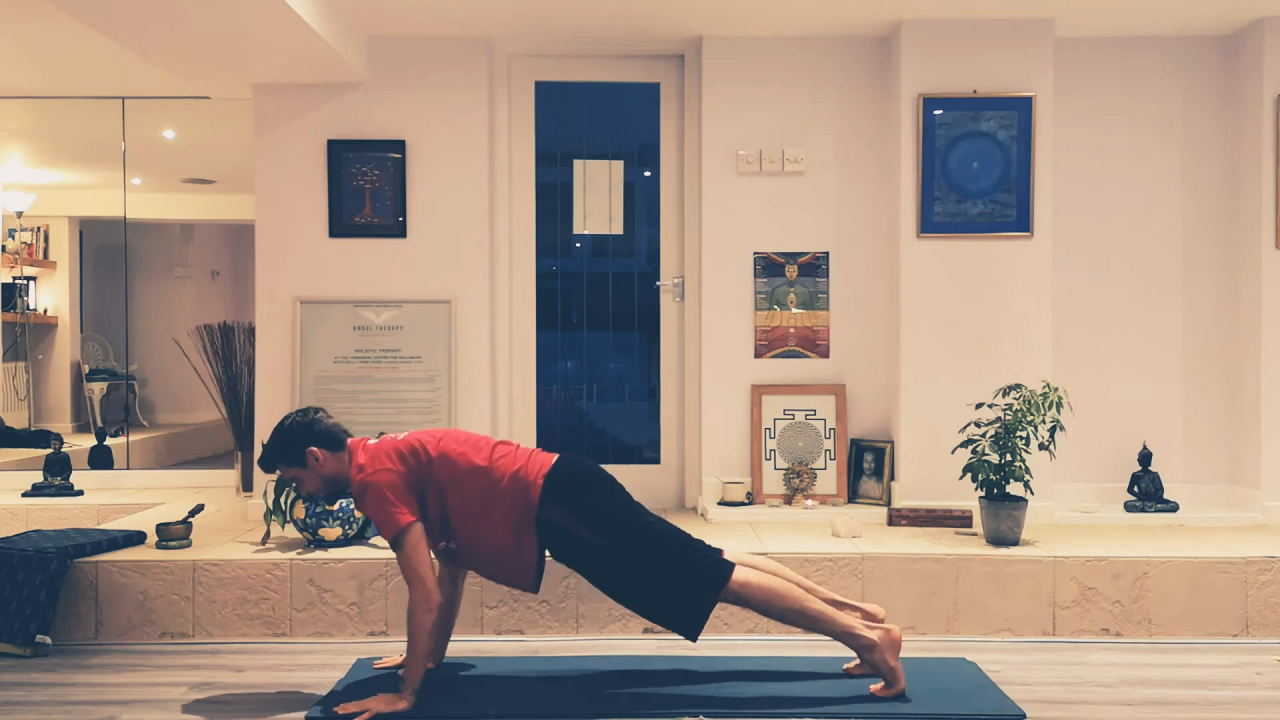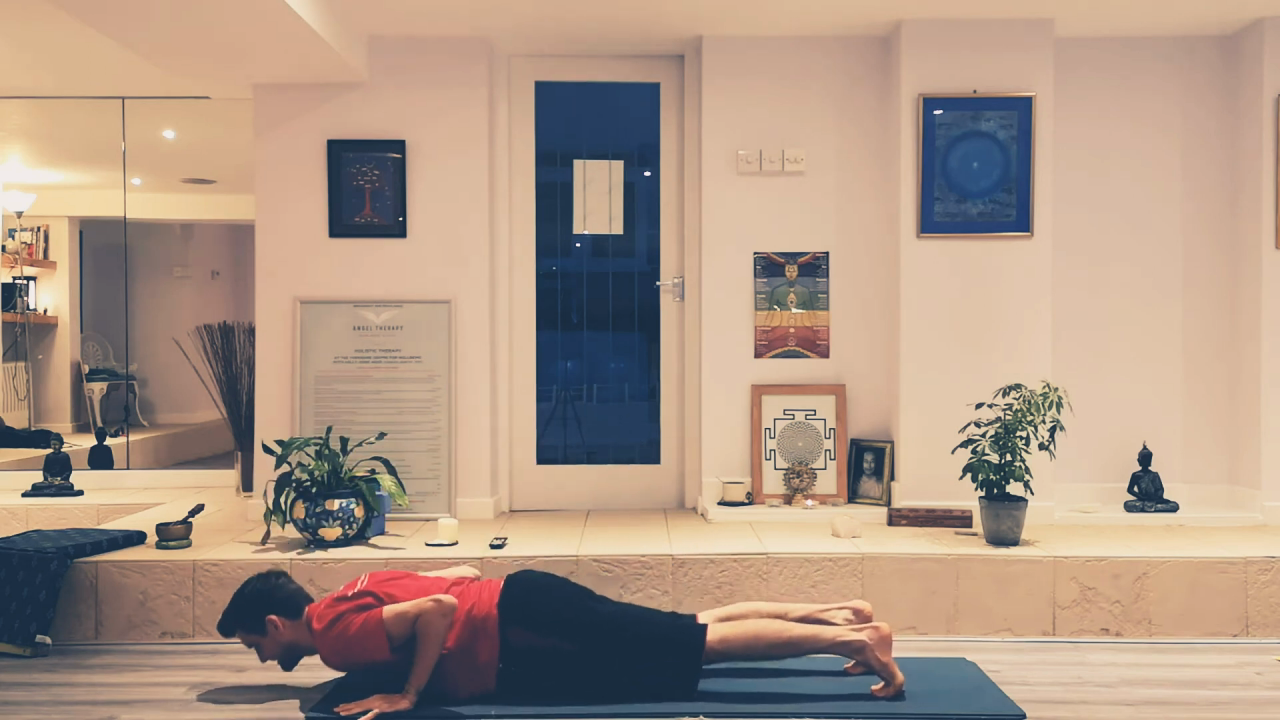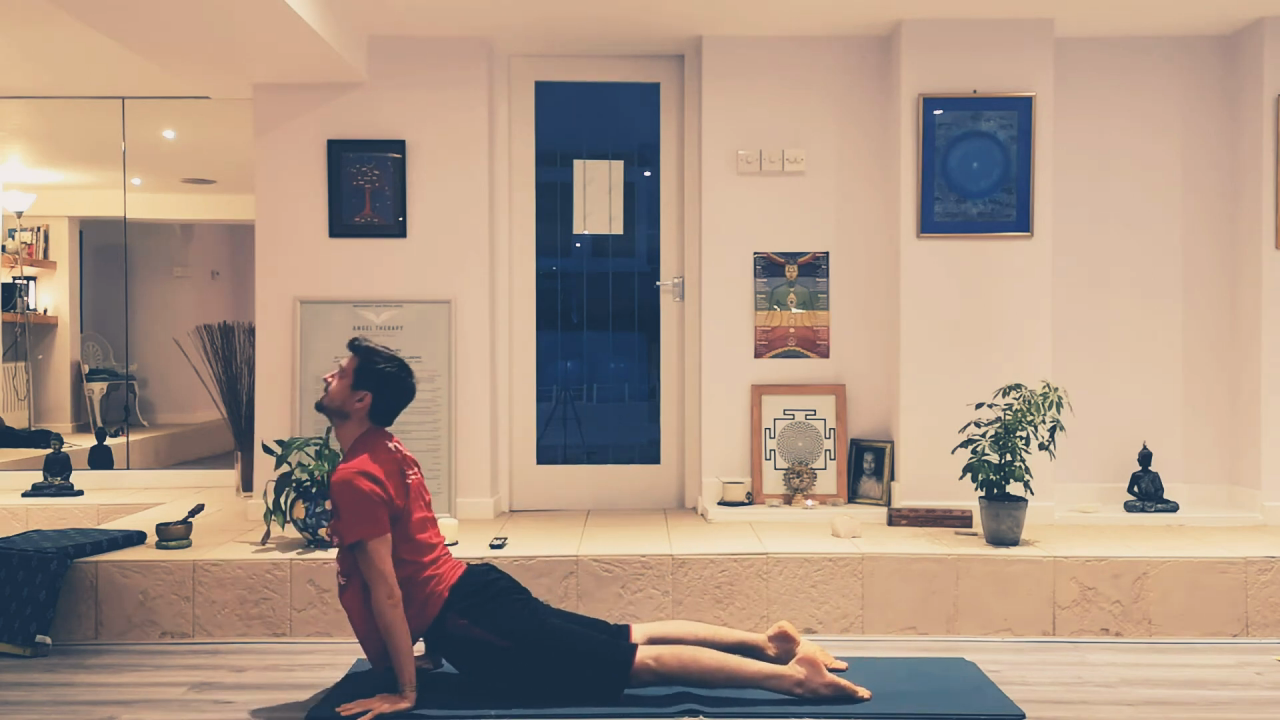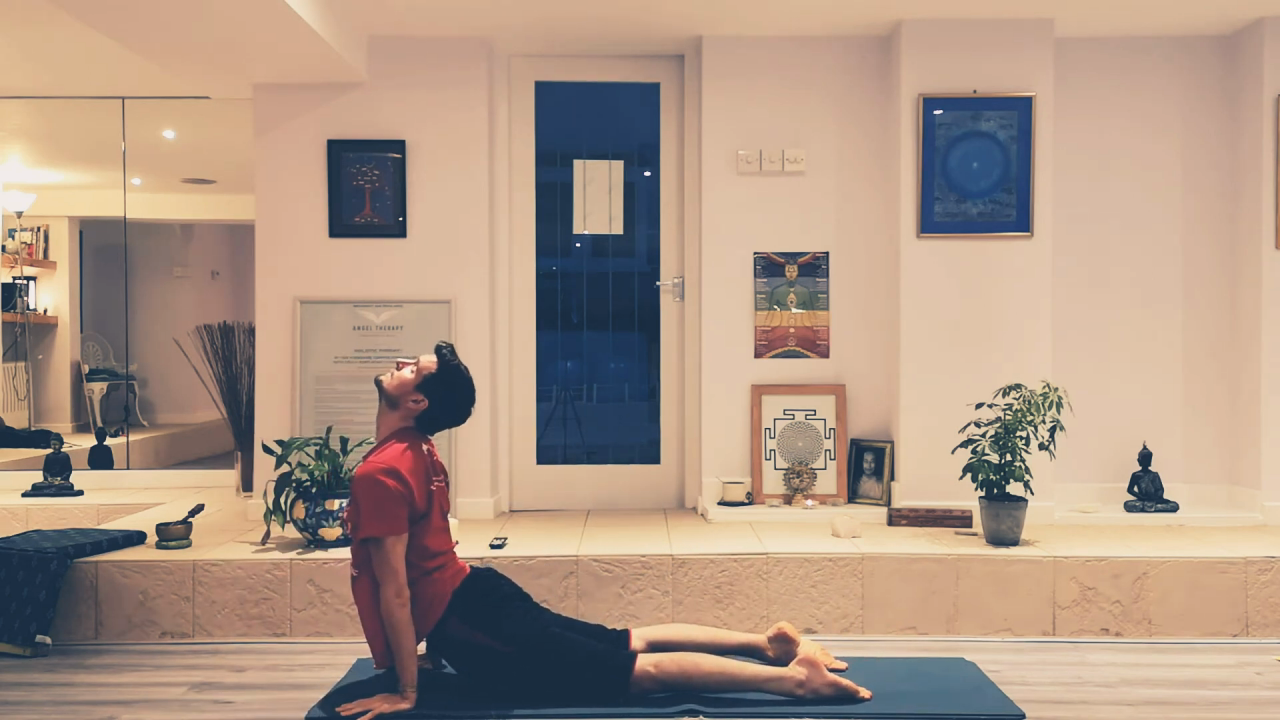
dt=1s
person 1, frame 1
left shoulder: (374, 476)
right shoulder: (391, 460)
left elbow: (426, 594)
right elbow: (452, 567)
right wrist: (430, 657)
left hip: (557, 505)
right hip: (561, 492)
left knee: (713, 580)
right knee: (717, 567)
left ankle: (867, 637)
right ankle: (857, 613)
person 1, frame 2
left shoulder: (335, 633)
right shoulder: (352, 598)
left elbow: (439, 609)
right elbow: (462, 575)
right wrist: (413, 662)
left hip: (522, 625)
right hip: (520, 600)
left knee: (700, 642)
right knee: (699, 624)
left ankle: (854, 639)
right ankle: (842, 615)
person 1, frame 3
left shoulder: (353, 478)
right shoulder: (389, 453)
left elbow: (384, 591)
right wrist: (431, 646)
left hip: (467, 617)
right hip: (475, 590)
left knee: (636, 664)
right knee: (631, 639)
right ankle: (765, 643)
person 1, frame 4
left shoulder: (379, 473)
right shoulder: (418, 453)
left elbow: (394, 590)
right wrist: (435, 648)
left hip: (466, 622)
right hip: (474, 598)
left knee: (638, 671)
right knee: (632, 642)
right ankle: (765, 643)
